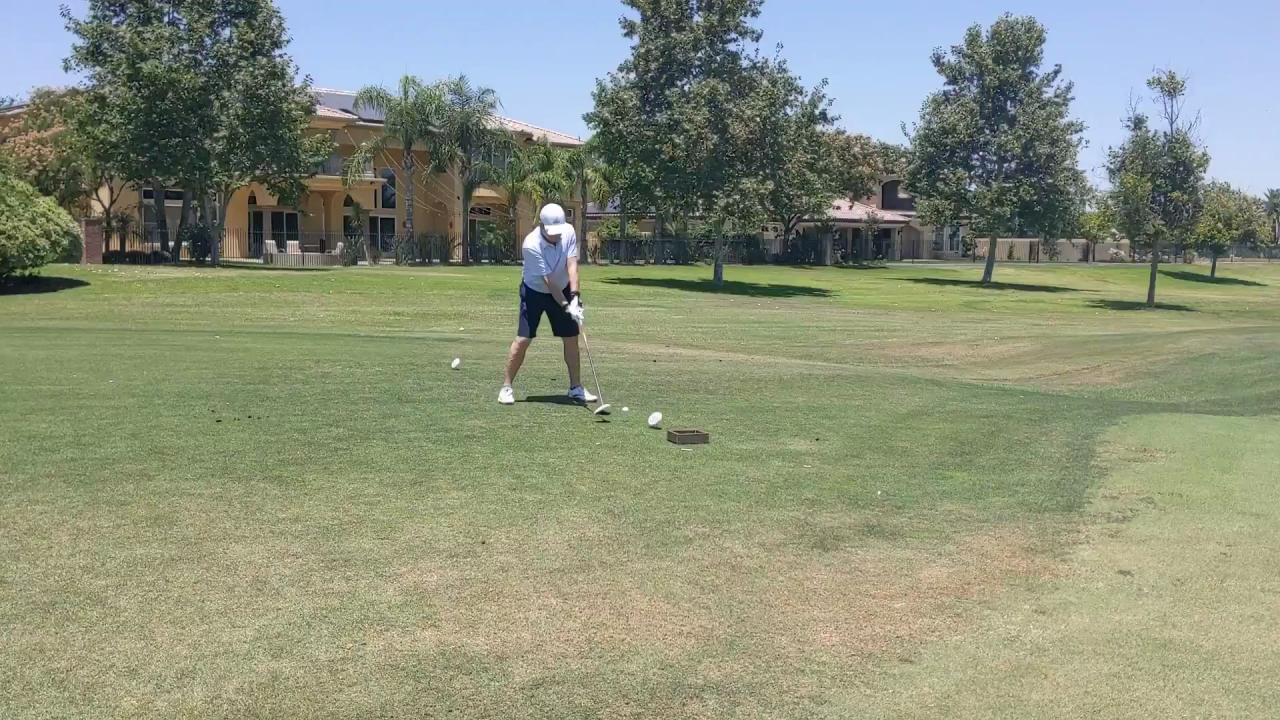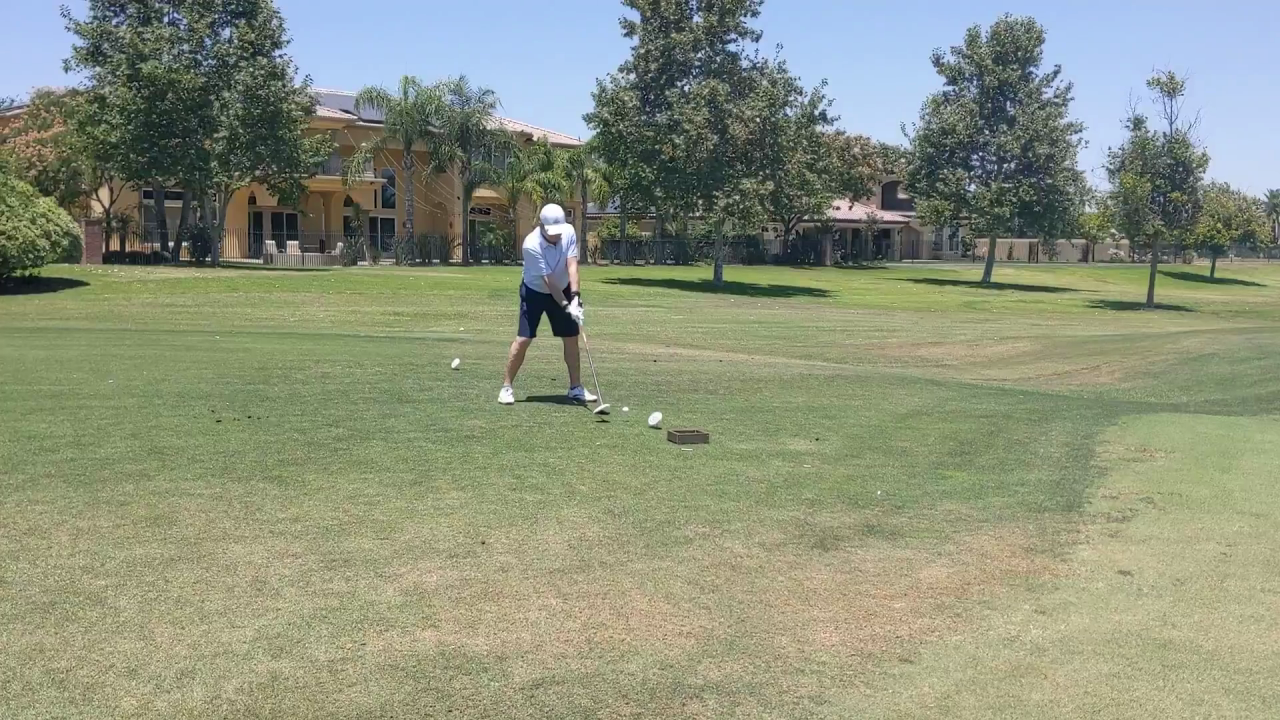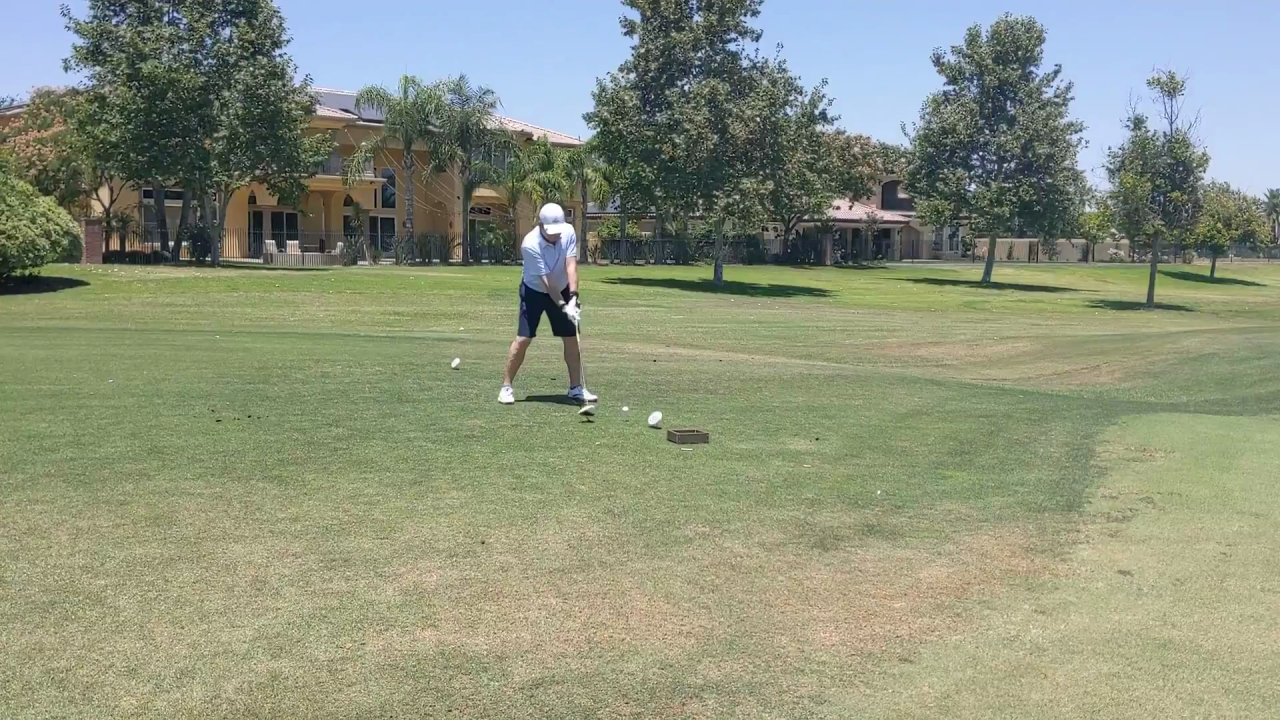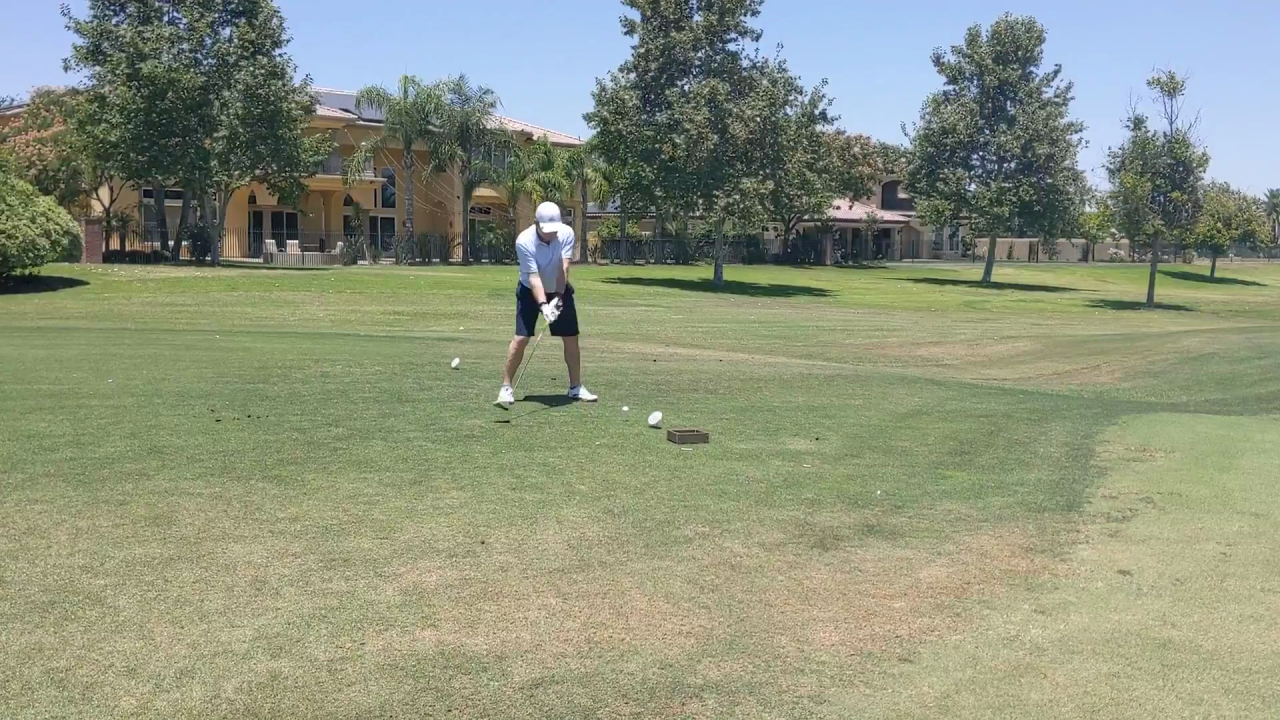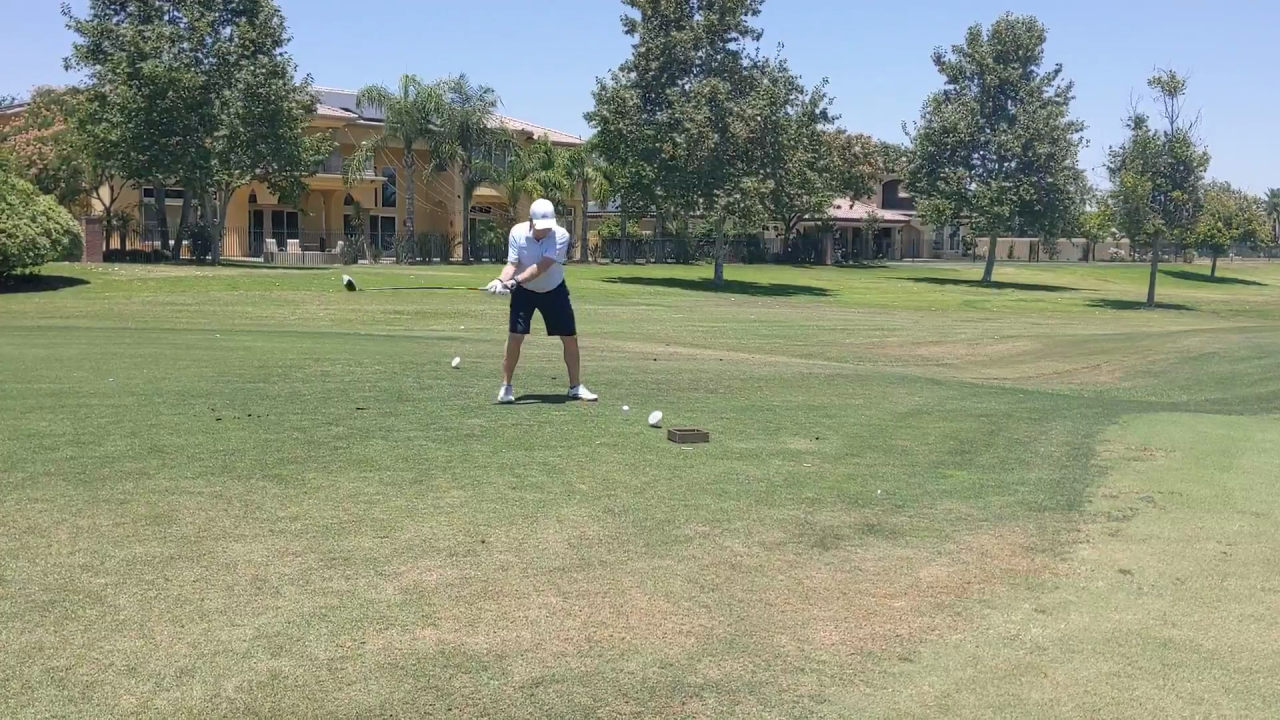
dt=0.2s
person 1, frame 1
left shoulder: (569, 232)
right shoulder: (531, 245)
left elbow: (572, 266)
right elbow: (548, 280)
left wrist: (575, 296)
right wrist: (566, 305)
left hip: (562, 290)
right hip: (534, 293)
left knee: (571, 338)
right knee: (523, 339)
left ankle: (575, 387)
right ankle: (507, 386)
person 1, frame 2
left shoulder: (569, 232)
right shoulder: (531, 245)
left elbow: (572, 266)
right elbow: (548, 280)
left wrist: (575, 296)
right wrist: (566, 305)
left hip: (562, 291)
right hip: (534, 293)
left knee: (571, 338)
right knee: (523, 339)
left ankle: (576, 388)
right ankle: (507, 387)
person 1, frame 3
left shoulder: (568, 232)
right shoulder: (530, 244)
left elbow: (571, 266)
right elbow: (545, 280)
left wrist: (573, 296)
right wrist: (562, 305)
left hip: (562, 291)
right hip: (534, 292)
left knee: (571, 337)
right knee: (523, 339)
left ankle: (576, 387)
right ankle: (507, 386)
person 1, frame 4
left shoulder: (567, 234)
right shoulder: (524, 241)
left elbow: (563, 268)
right elbow: (533, 276)
left wrist: (558, 298)
right wrist: (543, 304)
left hip: (559, 292)
right hip: (531, 292)
left knee: (572, 338)
right knee: (521, 338)
left ankle: (576, 387)
right ankle: (506, 386)
person 1, frame 5
left shoulder: (561, 236)
right shoulder: (517, 232)
left elbow: (541, 267)
right elbow: (512, 264)
left wrist: (513, 283)
right wrist: (501, 280)
left hip: (555, 291)
right hip: (524, 291)
left knee: (570, 338)
right knee: (516, 336)
left ankle: (575, 387)
right ankle: (506, 386)
